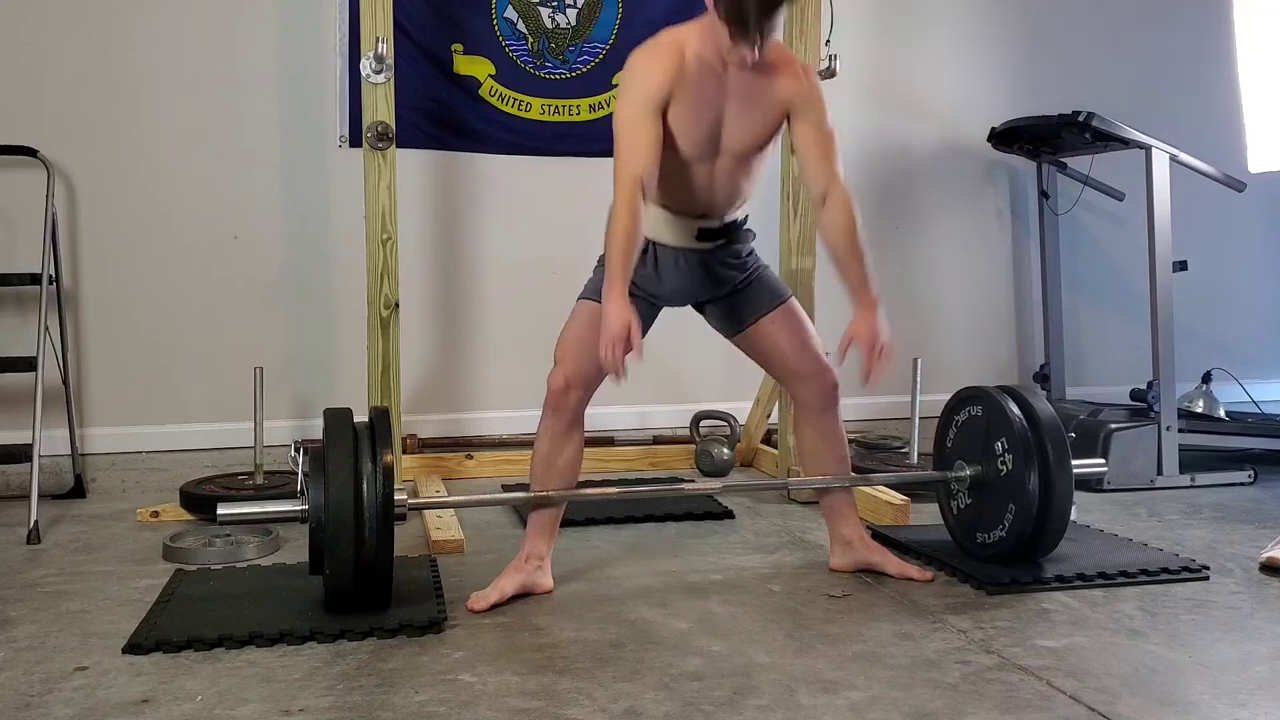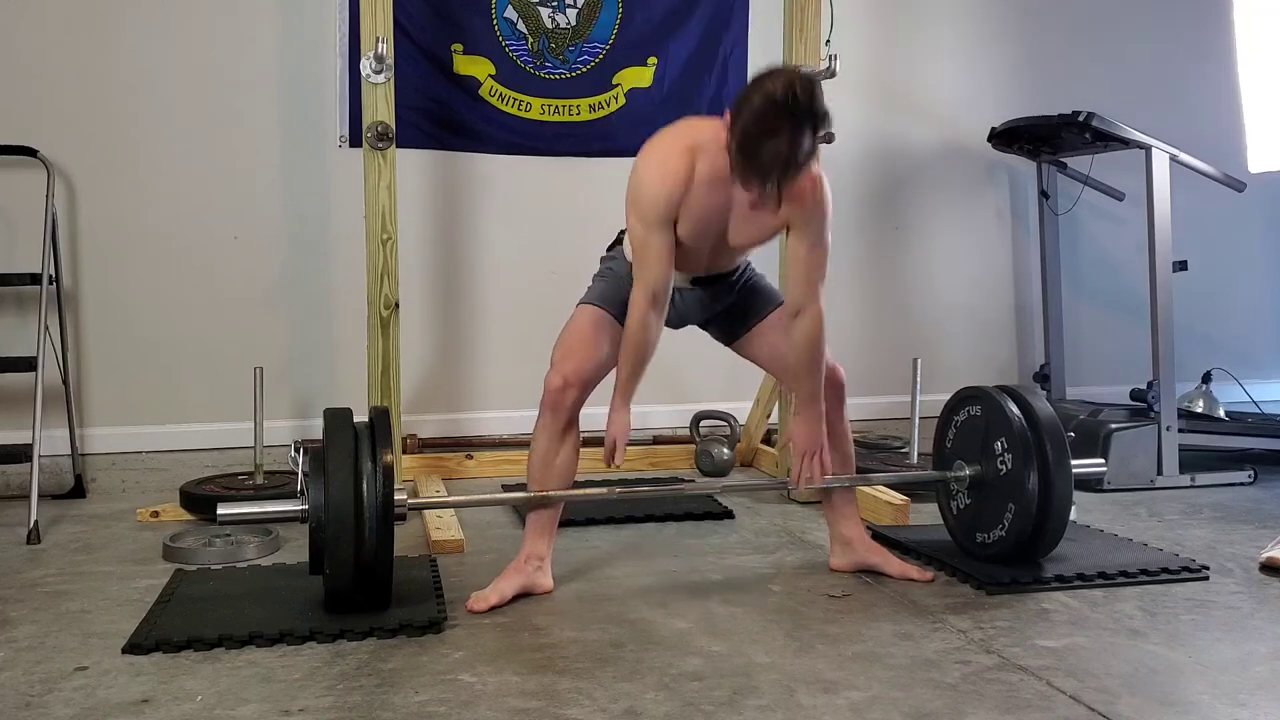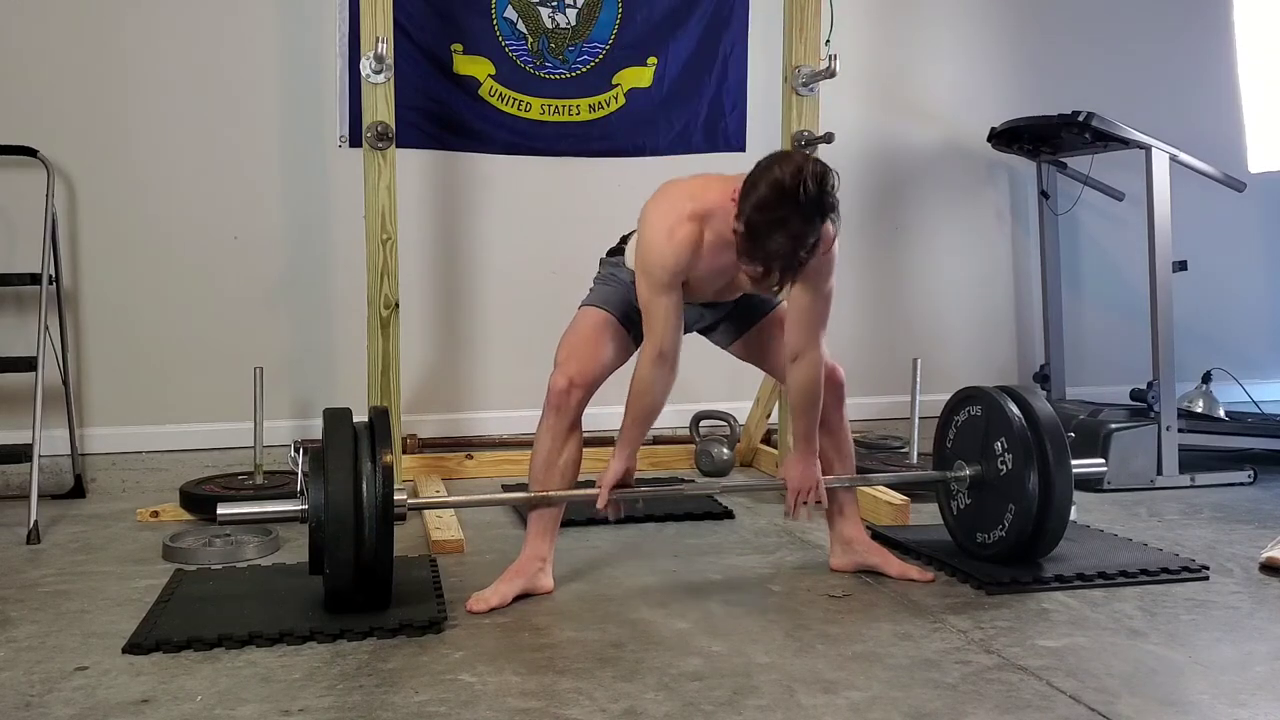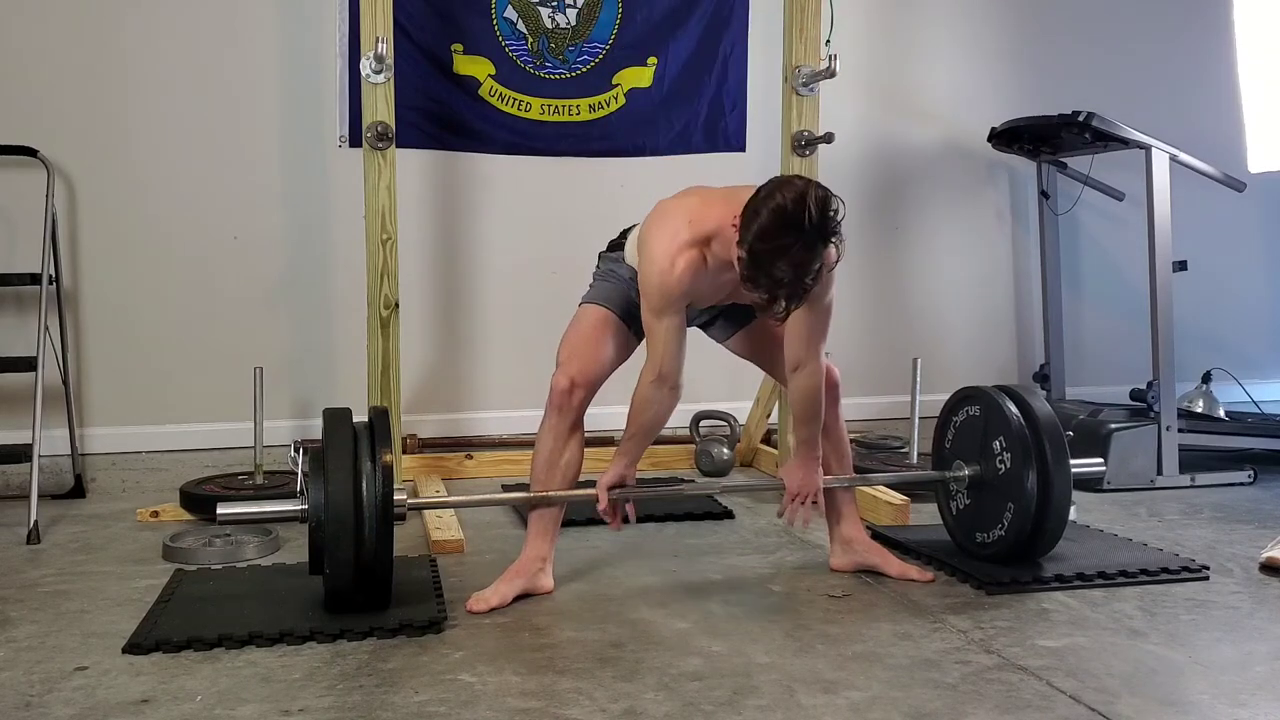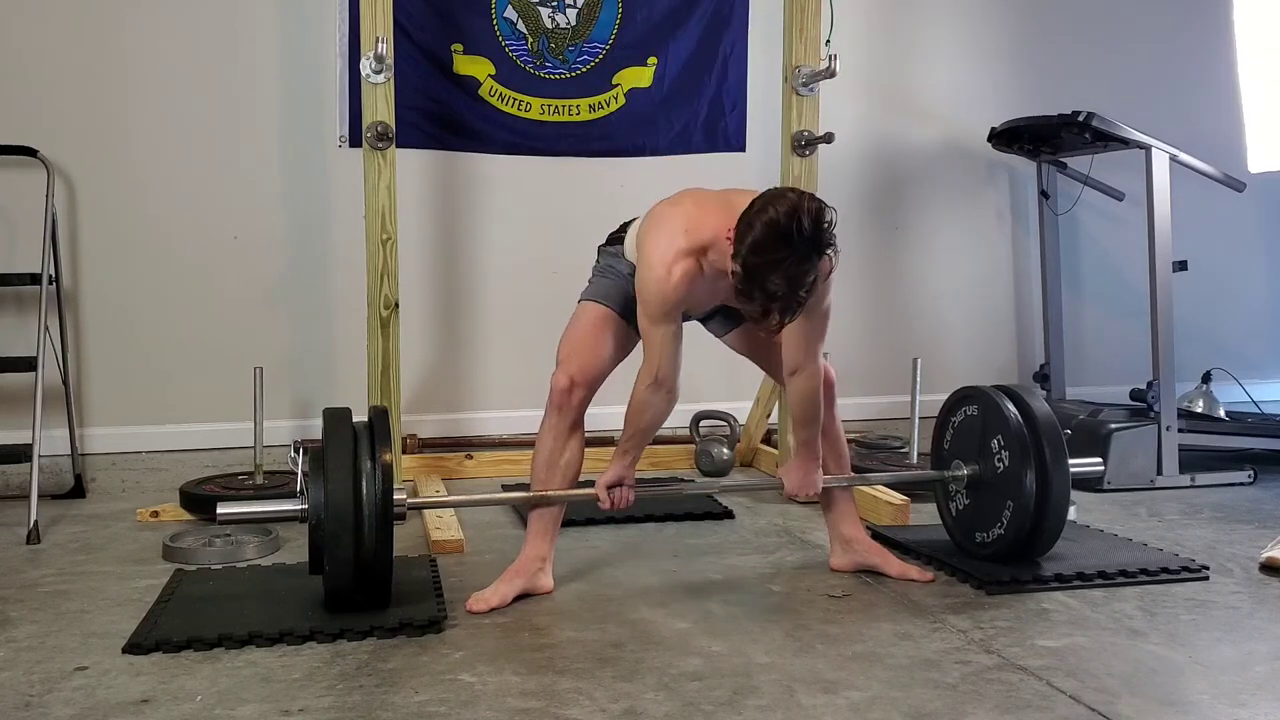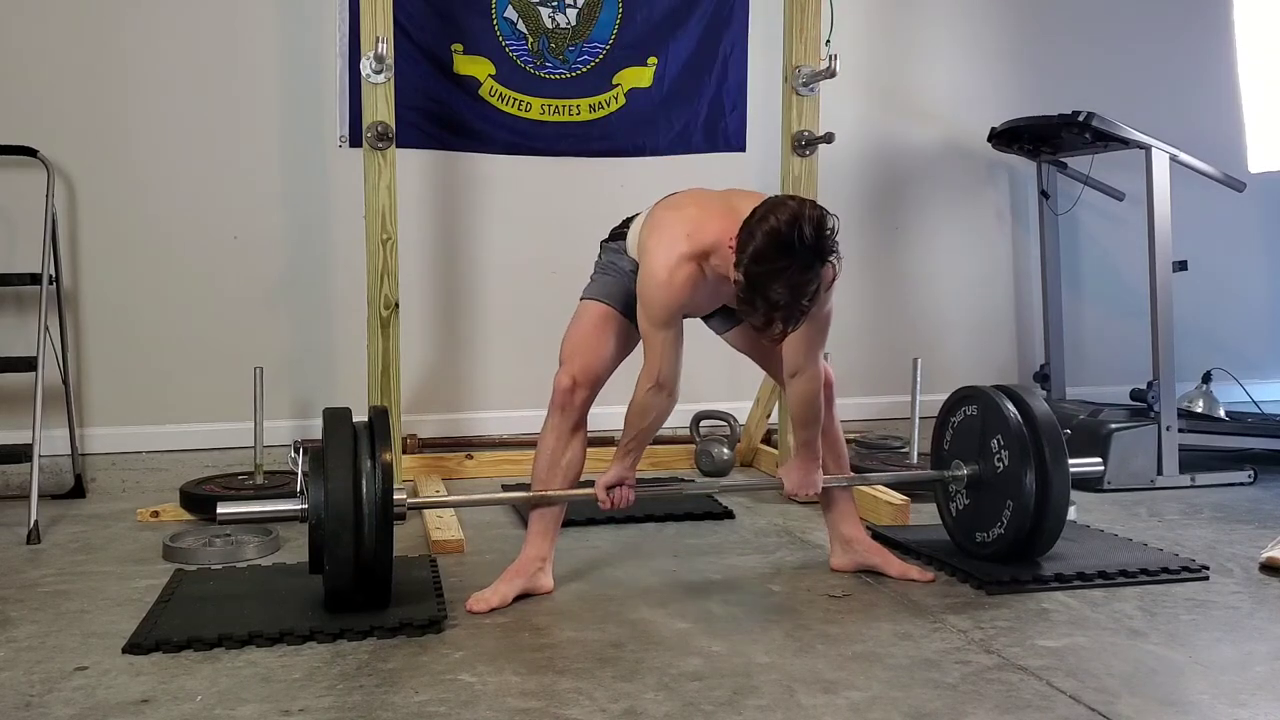
dt=0.2s
person 1, frame 1
left shoulder: (792, 80)
right shoulder: (659, 62)
left elbow: (829, 197)
right elbow: (631, 191)
left wrist: (865, 302)
right wrist: (615, 296)
left hip: (728, 249)
right hip: (649, 245)
left knee: (818, 381)
right knee: (567, 386)
left ankle: (848, 539)
right ankle: (534, 559)
person 1, frame 2
left shoulder: (806, 188)
right shoulder: (667, 162)
left elbow: (804, 308)
right elbow: (650, 298)
left wrist: (808, 411)
right wrist: (622, 403)
left hip: (728, 281)
right hip: (636, 276)
left knee: (827, 383)
right knee: (563, 385)
left ankle: (849, 541)
right ankle: (533, 560)
person 1, frame 3
left shoulder: (814, 242)
right shoulder: (674, 226)
left elbow: (803, 355)
right elbow: (659, 358)
left wrist: (803, 452)
right wrist: (625, 452)
left hip: (724, 300)
right hip: (636, 281)
left knee: (828, 384)
right knee: (567, 387)
left ankle: (849, 540)
right ankle: (534, 561)
person 1, frame 4
left shoulder: (813, 255)
right shoulder: (674, 251)
left elbow: (804, 366)
right elbow: (663, 380)
left wrist: (806, 458)
left hip: (721, 298)
right hip: (634, 275)
left knee: (824, 383)
right knee: (569, 387)
left ankle: (849, 540)
right ankle: (535, 562)
person 1, frame 5
left shoulder: (809, 262)
right shoulder: (669, 260)
left elbow: (802, 369)
right elbow: (660, 384)
left wrist: (806, 458)
right wrist: (623, 463)
left hip: (716, 292)
right hip: (632, 269)
left knee: (822, 382)
right knee: (569, 386)
left ankle: (849, 541)
right ankle: (534, 561)
person 1, frame 6
left shoulder: (810, 266)
right shoulder: (671, 264)
left elbow: (803, 372)
right elbow: (660, 385)
left wrist: (806, 459)
right wrist: (623, 464)
left hip: (720, 277)
right hip: (632, 263)
left knee: (821, 383)
right knee: (573, 385)
left ankle: (848, 541)
right ankle: (534, 561)
